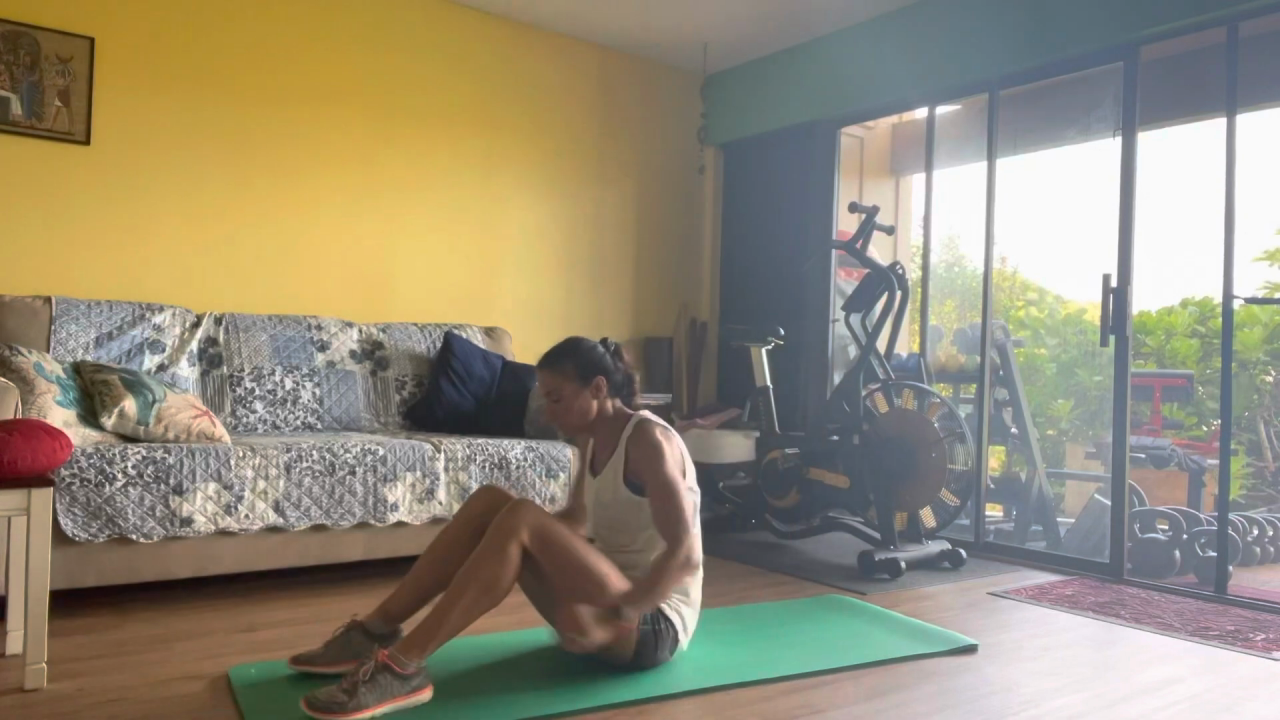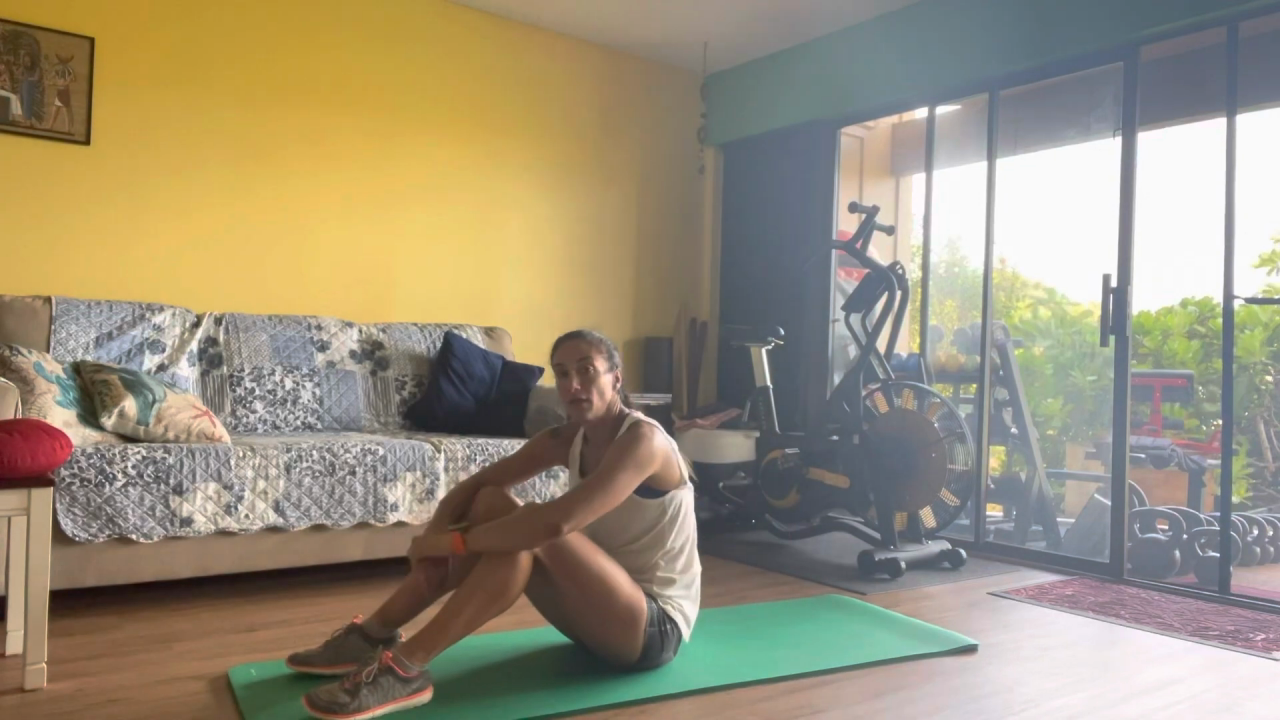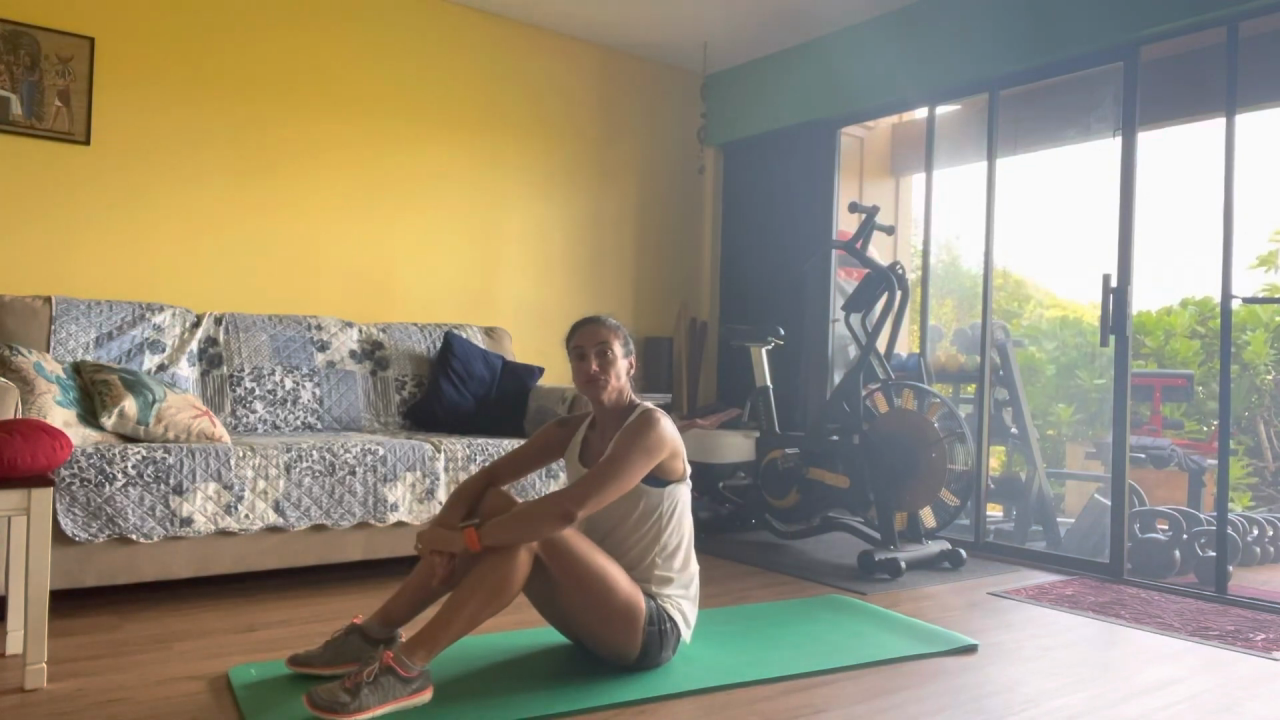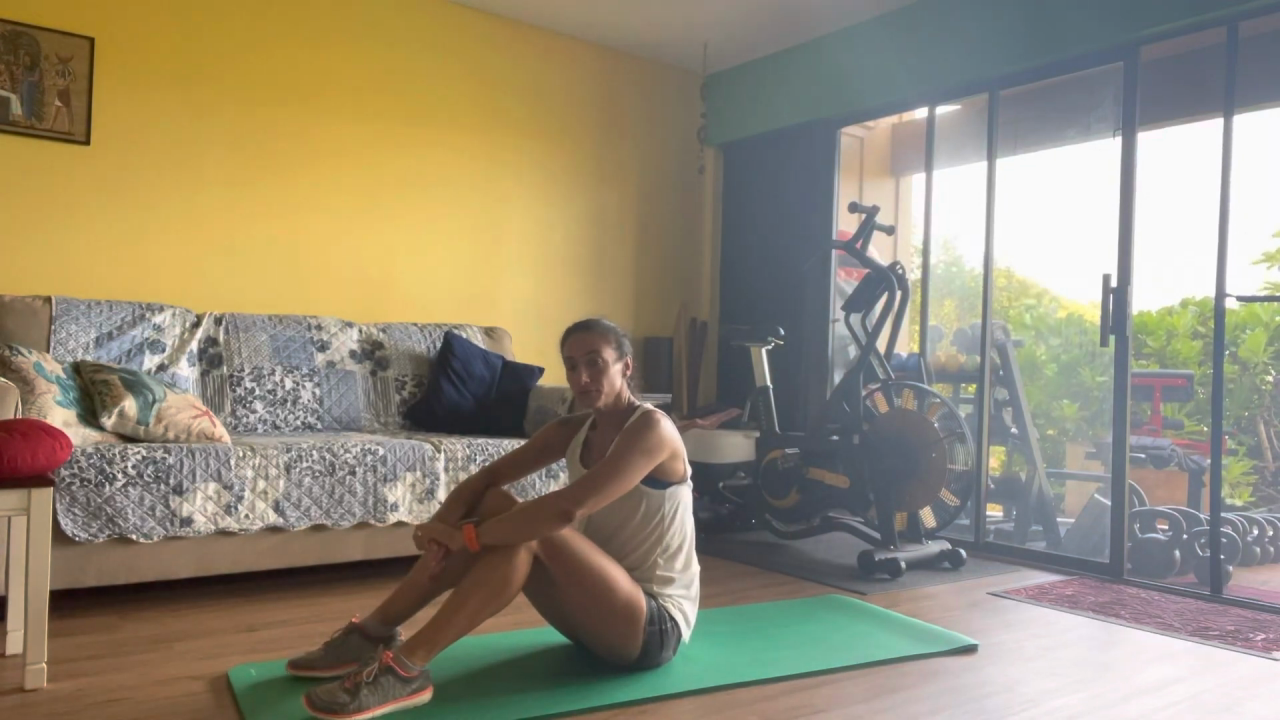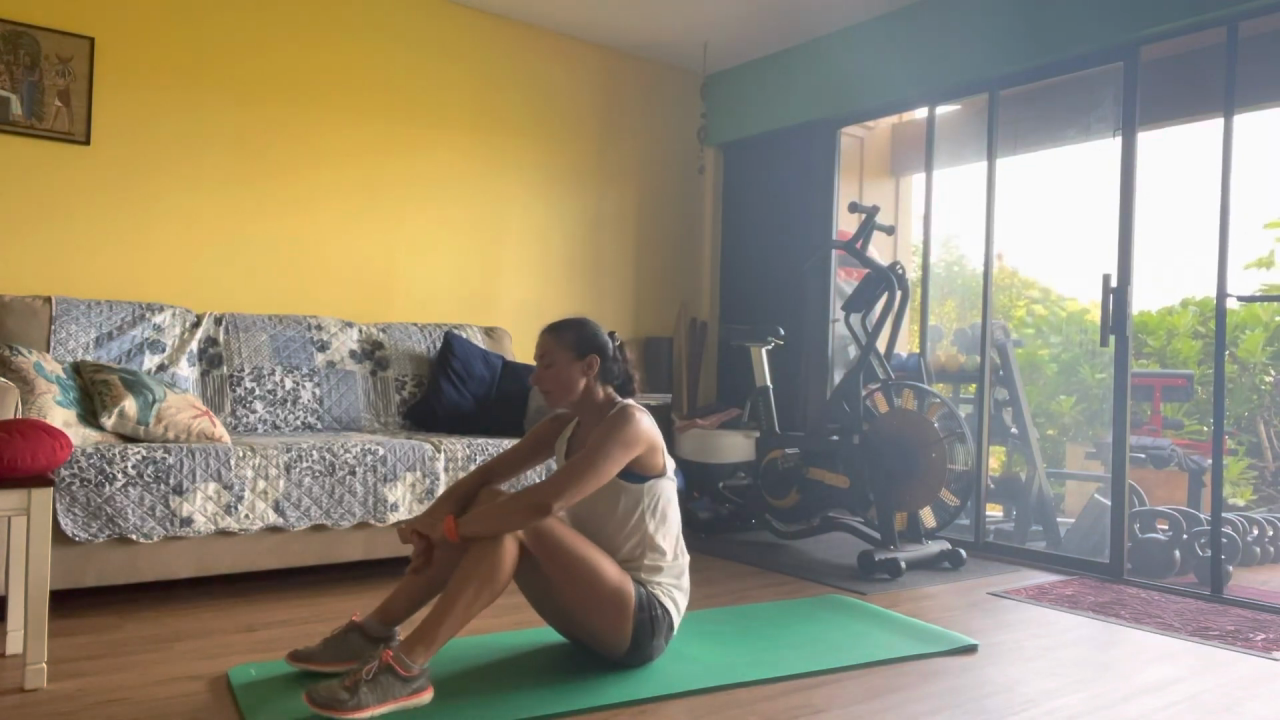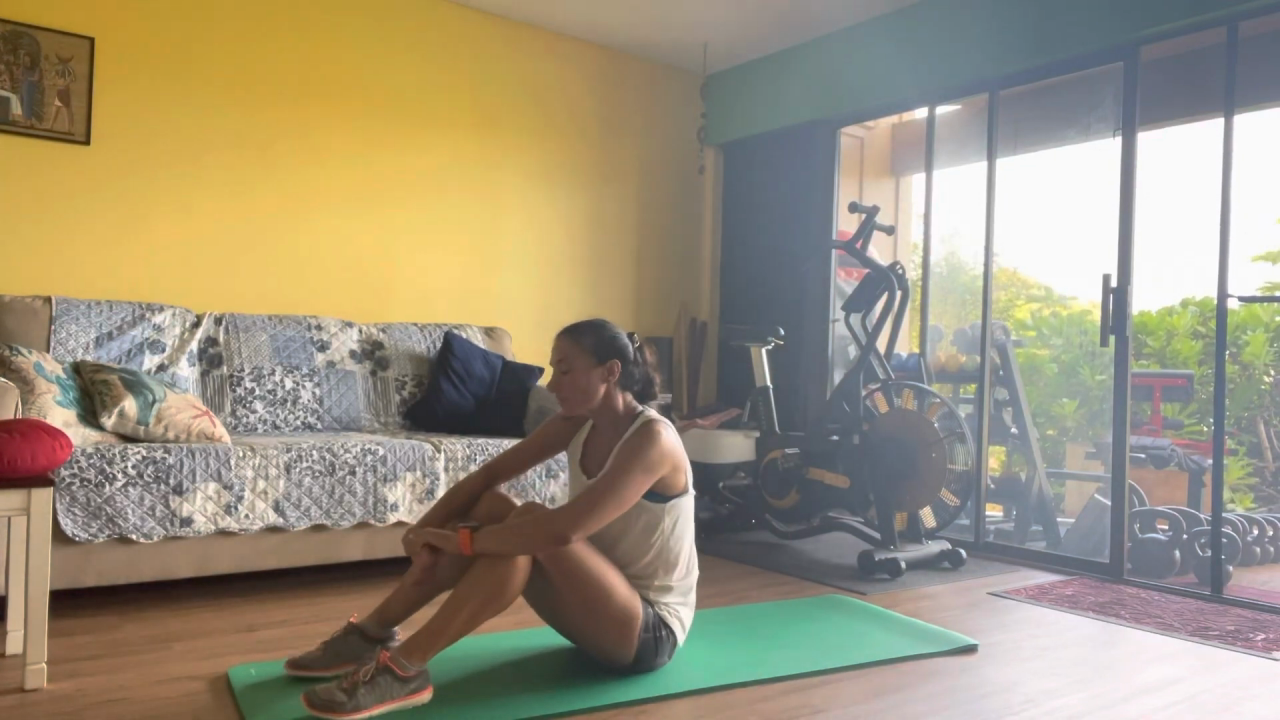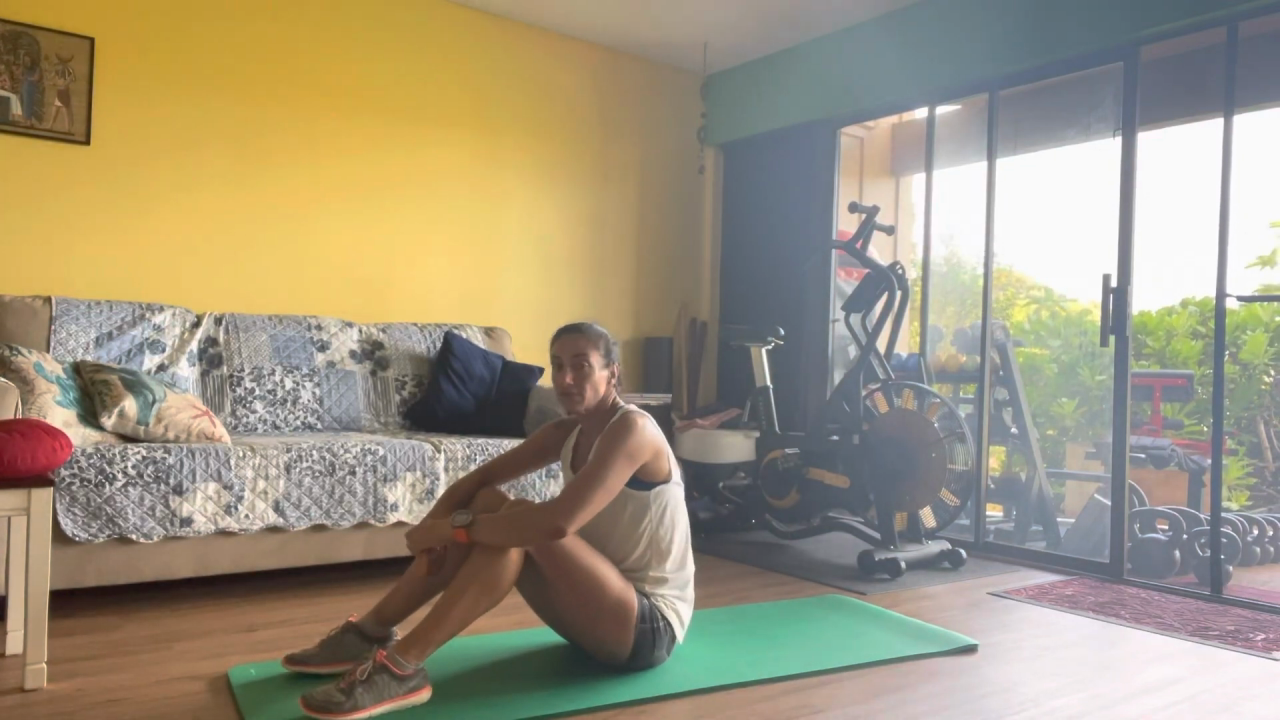
dt=0.7s
person 1, frame 1
left shoulder: (649, 439)
right shoulder: (595, 438)
left elbow: (682, 553)
right elbow: (572, 518)
left wrist: (609, 619)
left hip: (643, 627)
right hip: (603, 598)
left knee: (523, 518)
right knee: (491, 499)
left ankle: (403, 668)
right ankle: (375, 632)
person 1, frame 2
left shoulder: (643, 439)
right shoulder: (568, 439)
left elbow: (557, 522)
right elbow: (471, 485)
left wrist: (455, 540)
right wrist: (435, 538)
left hip: (655, 625)
right hip: (599, 609)
left knee: (534, 531)
right knee: (489, 504)
left ankle: (405, 669)
right ankle: (373, 635)
person 1, frame 3
left shoulder: (651, 427)
right shoulder: (572, 431)
left elbow: (569, 509)
right elbow: (484, 478)
left wrist: (466, 537)
right wrist: (444, 527)
left hip: (655, 624)
right hip: (597, 609)
left knee: (533, 530)
right knee: (490, 505)
left ankle: (406, 667)
right ankle: (374, 634)
person 1, frame 4
left shoulder: (651, 428)
right shoulder: (574, 431)
left elbow: (568, 509)
right elbow: (484, 478)
left wrist: (466, 536)
right wrist: (441, 527)
left hip: (654, 625)
right hip: (597, 608)
left knee: (530, 530)
right knee: (491, 505)
left ankle: (406, 668)
right ankle: (373, 632)
person 1, frame 5
left shoulder: (629, 422)
right shoulder: (564, 426)
left elbow: (546, 502)
right elbow: (481, 477)
left wrist: (448, 527)
right wrist: (430, 522)
left hip: (645, 616)
right hip: (593, 608)
left knee: (517, 521)
right knee: (487, 504)
left ankle: (406, 667)
right ankle: (374, 632)
person 1, frame 6
left shoulder: (653, 438)
right shoulder: (576, 425)
left elbow: (563, 530)
right elbow: (486, 475)
left wrist: (459, 539)
right wrist: (425, 530)
left hip: (648, 629)
right hip: (598, 604)
left knee: (532, 521)
right knee: (490, 506)
left ankle: (403, 668)
right ankle: (371, 633)
person 1, frame 7
left shoulder: (632, 428)
right shoulder: (567, 432)
left elbow: (559, 521)
right elbow: (479, 478)
left wrist: (454, 527)
right wrist: (435, 524)
left hip: (648, 626)
right hip: (595, 608)
left knee: (520, 524)
right knee: (486, 504)
left ankle: (401, 668)
right ankle: (370, 633)
